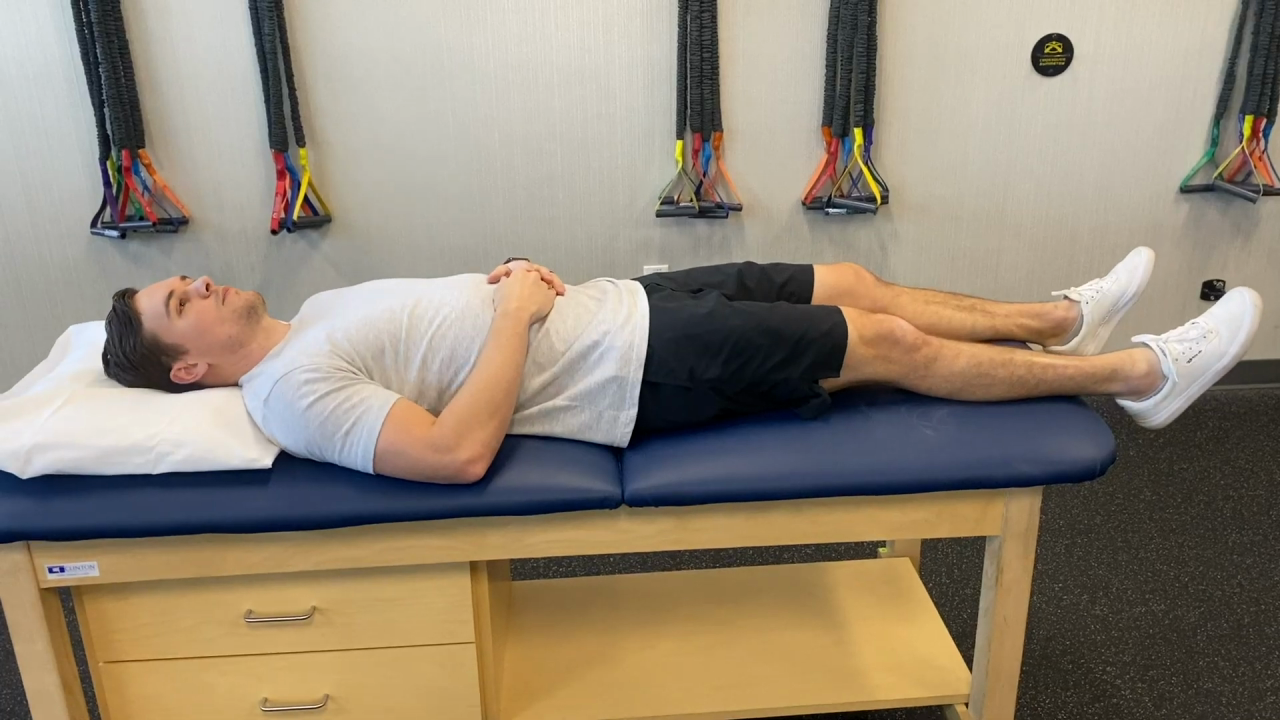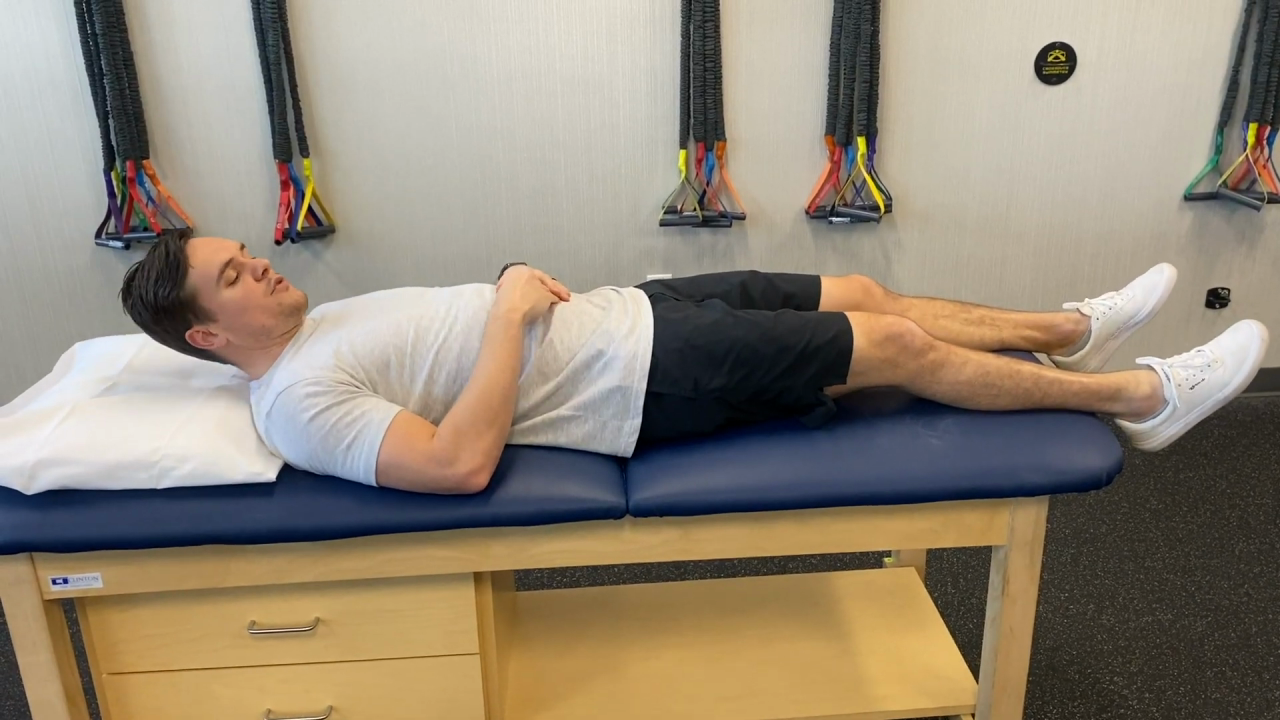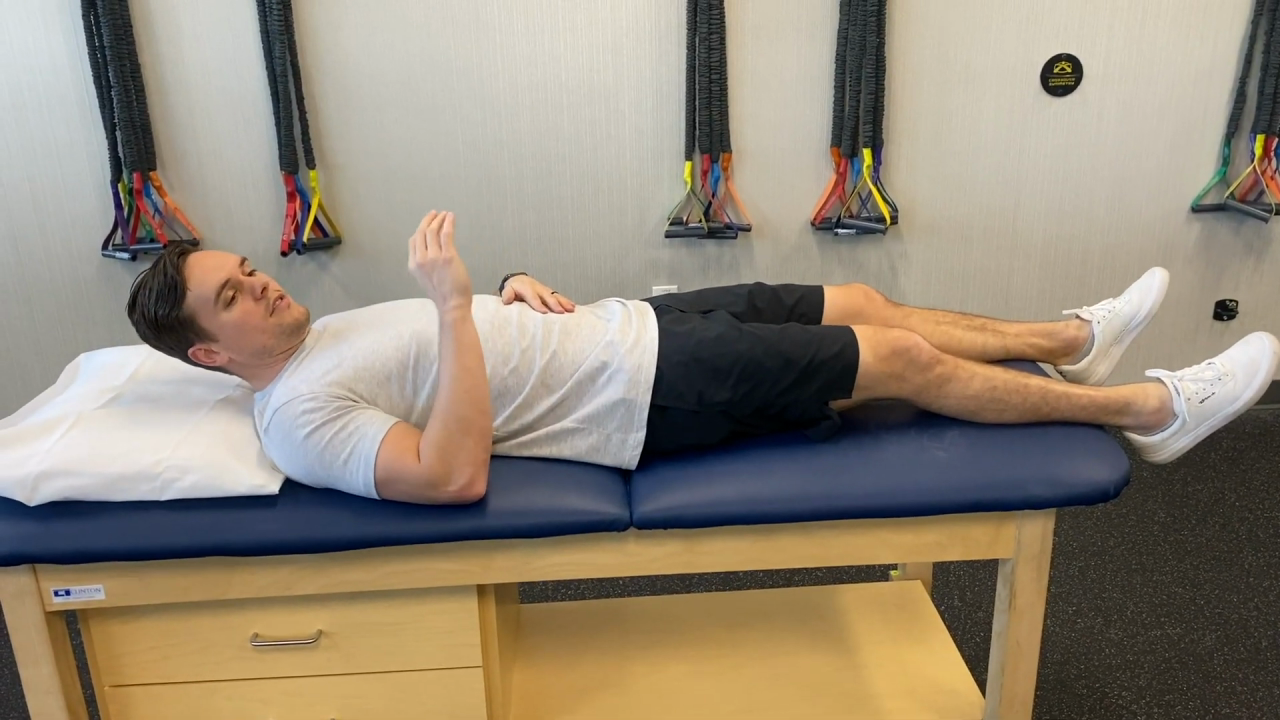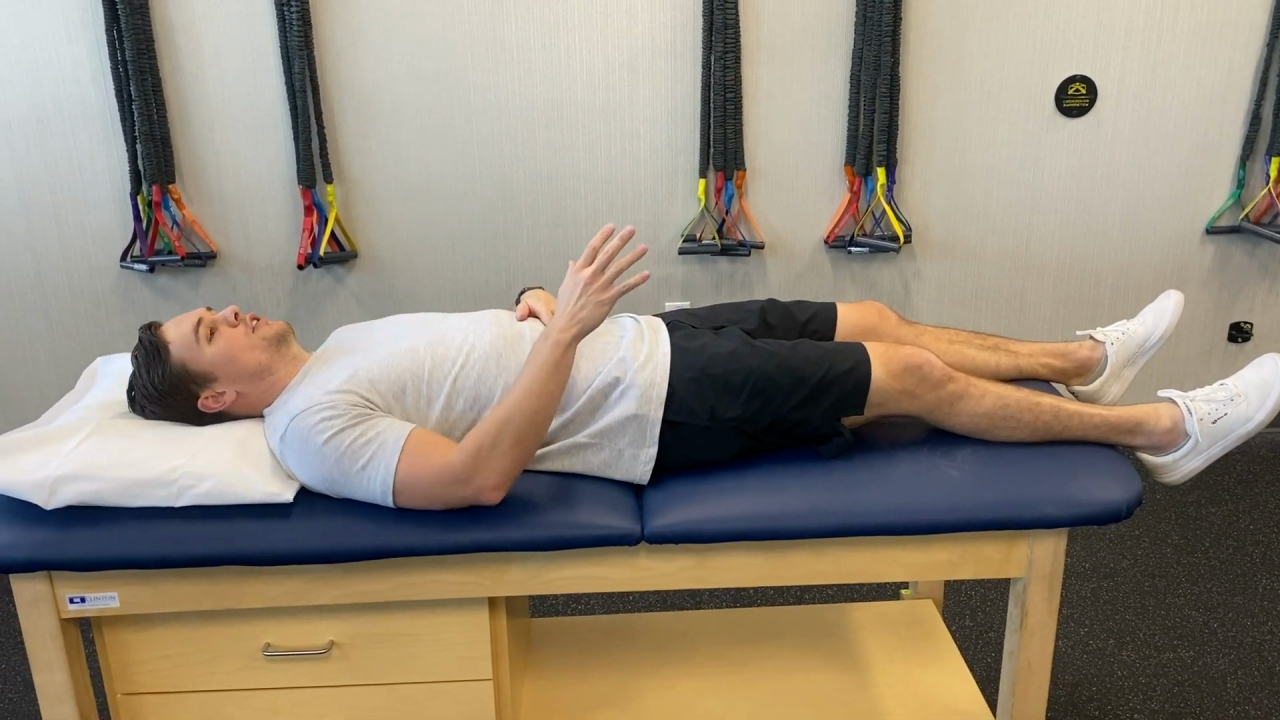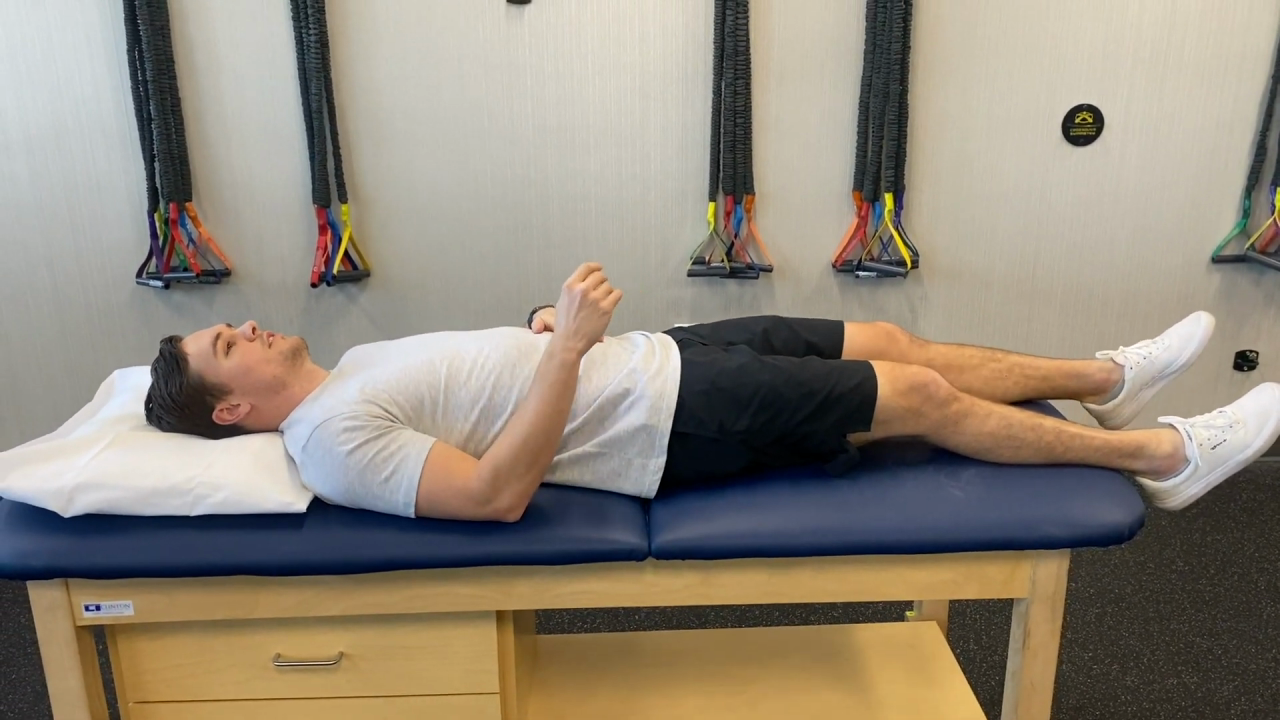
dt=1s
person 1, frame 1
left shoulder: (318, 314)
right shoulder: (292, 392)
right elbow: (458, 456)
left wrist: (513, 274)
right wrist: (518, 315)
left hip: (615, 305)
right hip: (633, 373)
left knee: (853, 284)
right knee: (886, 346)
left ankle: (1059, 321)
right ankle: (1140, 375)
person 1, frame 2
left shoulder: (323, 321)
right shoulder: (296, 402)
right elbow: (460, 463)
left wrist: (509, 278)
right wrist: (514, 314)
left hip: (621, 313)
right hip: (640, 384)
left knee: (860, 293)
right knee: (894, 346)
left ankle: (1075, 331)
right ankle: (1140, 399)
person 1, frame 3
left shoulder: (324, 336)
right shoulder: (298, 418)
right elbow: (455, 476)
left wrist: (511, 283)
right wrist: (450, 302)
left hip: (621, 326)
right hip: (641, 399)
left knee: (863, 305)
right knee: (900, 362)
left ankle: (1075, 340)
right ankle: (1149, 411)
person 1, frame 4
left shoulder: (340, 346)
right shoulder: (312, 428)
right elbow: (479, 476)
left wrist: (533, 306)
right wrist: (568, 322)
left hip: (643, 351)
right hip: (650, 415)
left knee: (876, 322)
right knee: (910, 381)
left ankle: (1086, 362)
right ankle: (1163, 435)
person 1, frame 5
left shoulder: (357, 366)
right shoulder: (331, 441)
right elbow: (496, 493)
left wrist: (547, 323)
right wrist: (568, 347)
left hip: (655, 358)
right hip: (663, 425)
left knee: (888, 341)
right knee: (916, 395)
left ankle: (1109, 380)
right ankle: (1163, 455)
